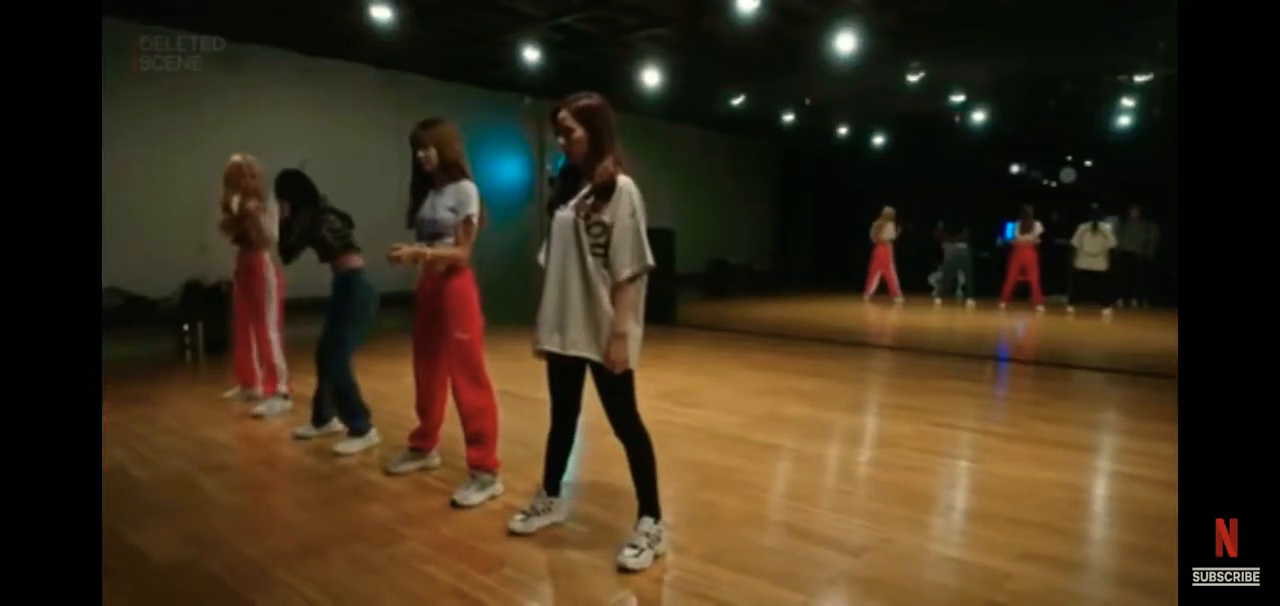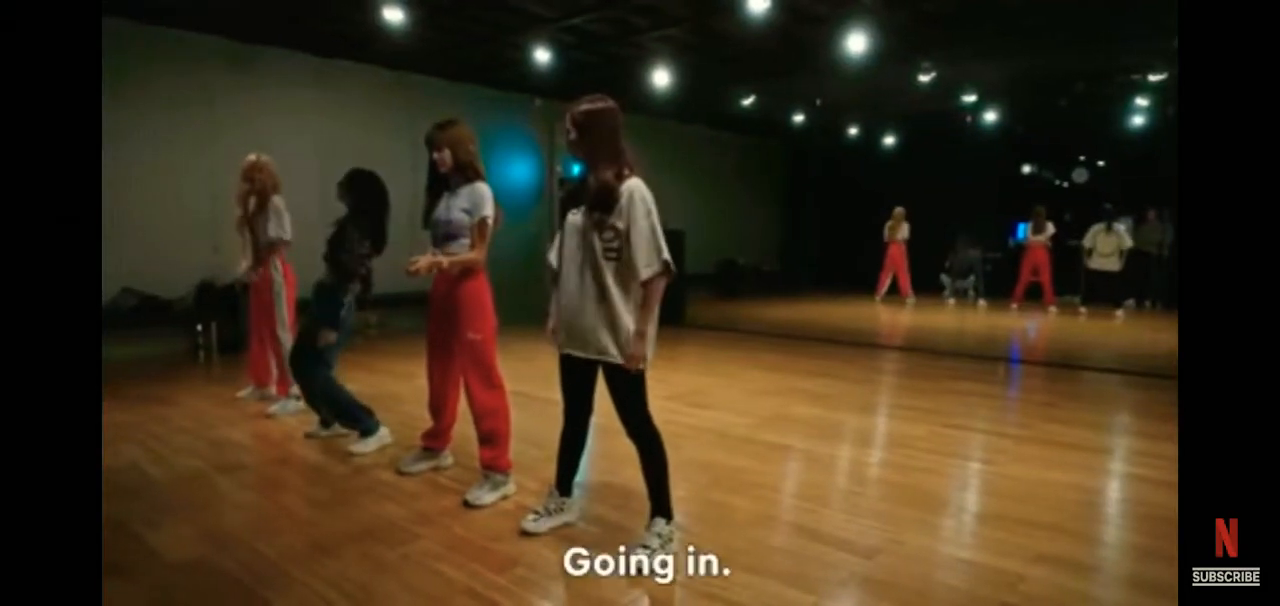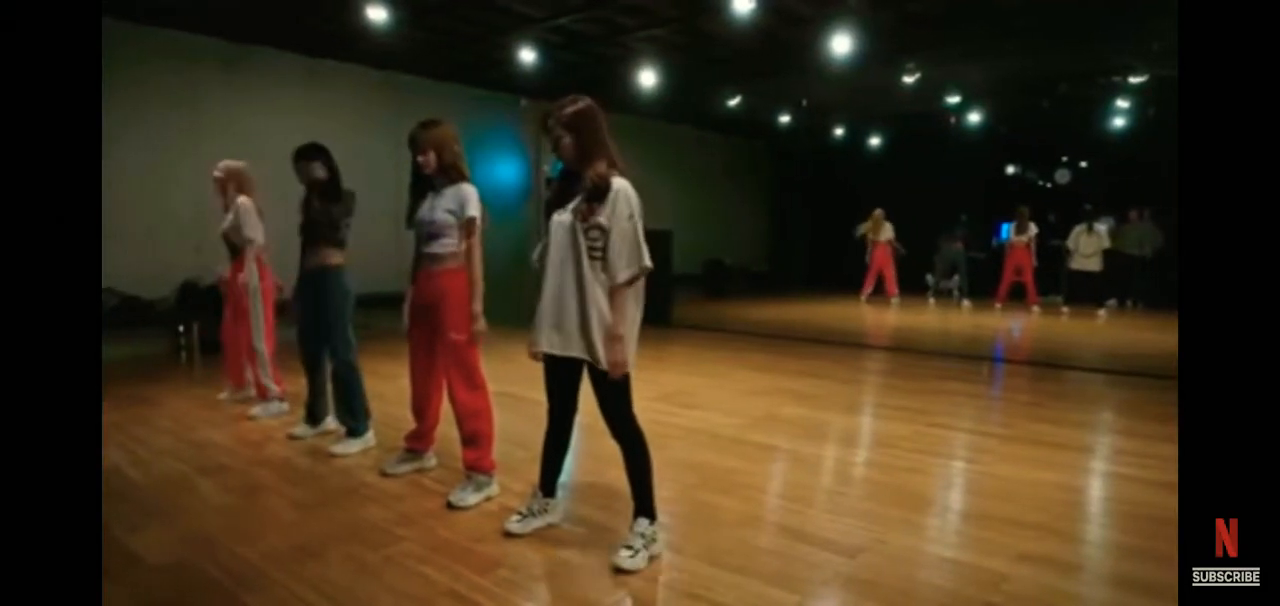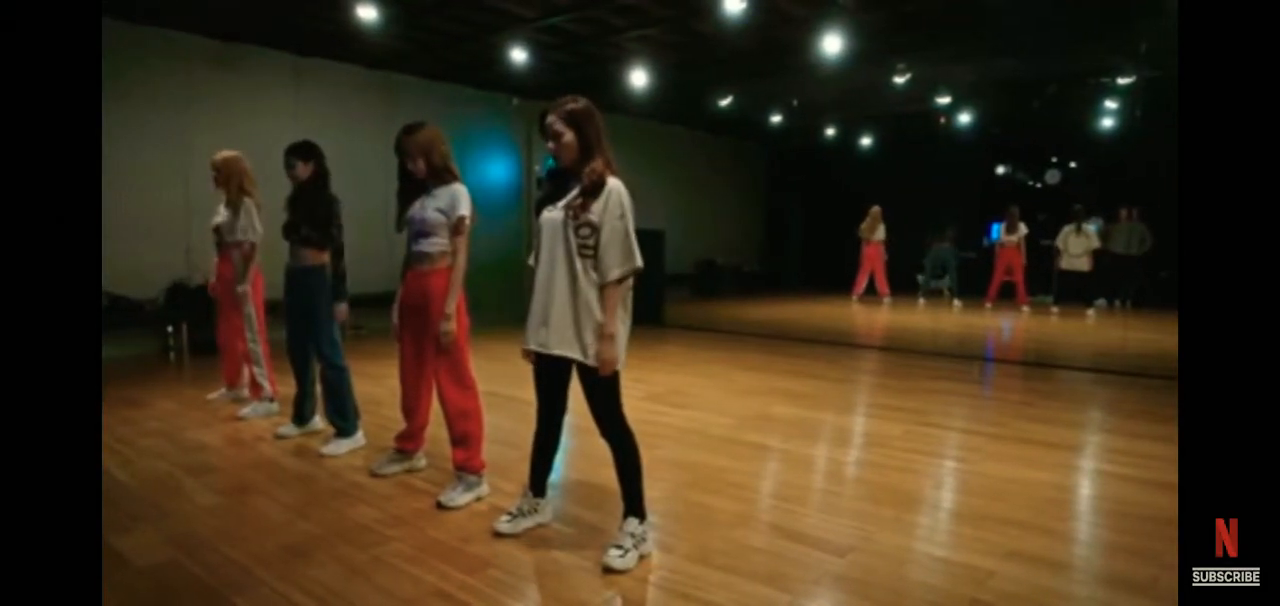
dt=1s
person 1, frame 1
left shoulder: (620, 189)
right shoulder: (568, 189)
left elbow: (629, 272)
right elbow: (554, 264)
left wrist: (620, 334)
right wrist: (543, 324)
left hip: (603, 332)
right hip: (564, 329)
left knee: (624, 422)
right knee: (562, 415)
left ankle: (651, 522)
right ankle: (551, 498)
person 1, frame 2
left shoulder: (632, 192)
right shoulder: (581, 191)
left elbow: (654, 270)
left wrist: (641, 332)
right wrist: (555, 313)
left hip: (617, 334)
right hip: (576, 329)
left knee: (636, 423)
right knee: (575, 415)
left ankle: (662, 523)
right ankle: (563, 498)
person 1, frame 3
left shoulder: (617, 191)
left elbow: (626, 273)
right elbow: (552, 267)
left wrist: (618, 337)
right wrist: (540, 327)
left hip: (600, 334)
right hip: (561, 331)
left knee: (621, 423)
right knee: (559, 417)
left ankle: (646, 525)
right ankle: (547, 500)
person 1, frame 4
left shoulder: (610, 191)
right shoulder: (557, 192)
left elbow: (616, 271)
right elbow: (544, 267)
left wrist: (608, 335)
right wrist: (533, 327)
left hip: (591, 332)
right hip: (551, 329)
left knee: (610, 423)
right knee: (548, 416)
left ankle: (636, 524)
right ankle: (536, 500)
person 2, frame 1
left shoulder: (463, 190)
right shoulder: (427, 190)
left elbow: (462, 253)
right elbow: (427, 244)
left wrist: (420, 254)
right wrist: (410, 253)
left hip: (455, 287)
right hip: (428, 285)
left knee: (468, 378)
right knee: (427, 372)
left ankle: (485, 470)
right ankle: (424, 447)
person 2, frame 2
left shoulder: (478, 192)
right shoulder: (442, 193)
left elbow: (478, 255)
right elbow: (441, 247)
left wrist: (437, 262)
right wrist: (427, 261)
left hip: (469, 289)
right hip: (441, 289)
left knee: (481, 379)
right knee: (440, 374)
left ankle: (498, 470)
right ankle: (436, 446)
person 2, frame 3
left shoulder: (463, 192)
right shoulder: (425, 195)
left elbow: (474, 254)
right elbow: (419, 252)
left wrist: (476, 309)
right wrist: (409, 297)
left hip: (452, 289)
right hip: (424, 290)
left knee: (465, 382)
right knee: (423, 377)
left ankle: (482, 472)
right ankle: (420, 448)
person 2, frame 4
left shoulder: (455, 193)
right shoulder: (414, 195)
left elbow: (460, 256)
right elbow: (410, 252)
left wrist: (450, 311)
right wrist: (398, 299)
left hip: (440, 287)
right hip: (413, 289)
left knee: (454, 382)
right knee: (413, 377)
left ankle: (471, 472)
right ankle: (409, 449)
person 3, frame 1
left shoulder: (308, 216)
right shoulder: (319, 213)
left elbow: (287, 254)
left wrist: (284, 220)
right wrist: (288, 221)
left hip: (353, 288)
right hip: (348, 286)
left knee: (336, 361)
right knee: (327, 356)
left ankle: (363, 430)
right ankle: (325, 419)
person 3, frame 2
left shoulder: (353, 228)
right shoulder: (362, 225)
left elbow: (347, 278)
right elbow: (360, 273)
left wrist: (332, 324)
left hip: (333, 301)
right hip: (330, 299)
left knee: (315, 372)
right knee: (301, 363)
left ankle: (373, 429)
right ankle: (332, 420)
person 3, frame 3
left shoulder: (343, 198)
right shoulder: (313, 199)
left elbow: (325, 219)
left wrist: (318, 184)
right wrist: (300, 283)
left hip: (331, 279)
right hip: (310, 279)
left knee: (341, 355)
right knee: (311, 352)
left ankle: (360, 430)
right ankle: (318, 417)
person 3, frame 4
left shoulder: (326, 201)
right shoulder: (298, 200)
left elbow: (337, 249)
right elbow: (294, 240)
left wrist: (340, 296)
left hip: (316, 280)
right hip: (294, 278)
left knee: (328, 354)
right knee: (298, 351)
left ankle: (350, 430)
right ankle: (305, 417)
person 4, frame 1
left shoulder: (265, 204)
right shoulder: (234, 204)
left elbow: (267, 241)
right elbow: (230, 233)
left wrist: (254, 216)
left hip: (263, 269)
right hip: (243, 268)
left knee: (267, 332)
right knee: (242, 329)
left ankle: (279, 395)
right ankle: (249, 384)
person 4, frame 2
left shoulder: (274, 202)
right shoulder: (252, 203)
left elbow: (283, 240)
right elbow: (250, 239)
left wrist: (260, 265)
right wrist: (249, 263)
left hip: (274, 271)
right hip: (259, 271)
left knee: (280, 333)
right knee: (259, 330)
left ankle: (292, 395)
right ankle: (264, 384)
person 4, frame 3
left shoulder: (243, 203)
right shoulder: (231, 205)
left elbow: (255, 241)
left wrist: (247, 273)
left hip: (251, 274)
right hip: (239, 273)
left knee: (255, 337)
right knee: (233, 334)
left ankle: (274, 398)
person 4, frame 4
left shoulder: (245, 203)
right shoulder: (224, 204)
left elbow: (252, 245)
right elbow: (221, 246)
left wrist: (244, 282)
right wrist: (216, 277)
left hip: (243, 276)
right hip: (226, 275)
left knee: (251, 336)
right knee: (228, 335)
left ankle: (266, 397)
right ankle: (233, 385)
